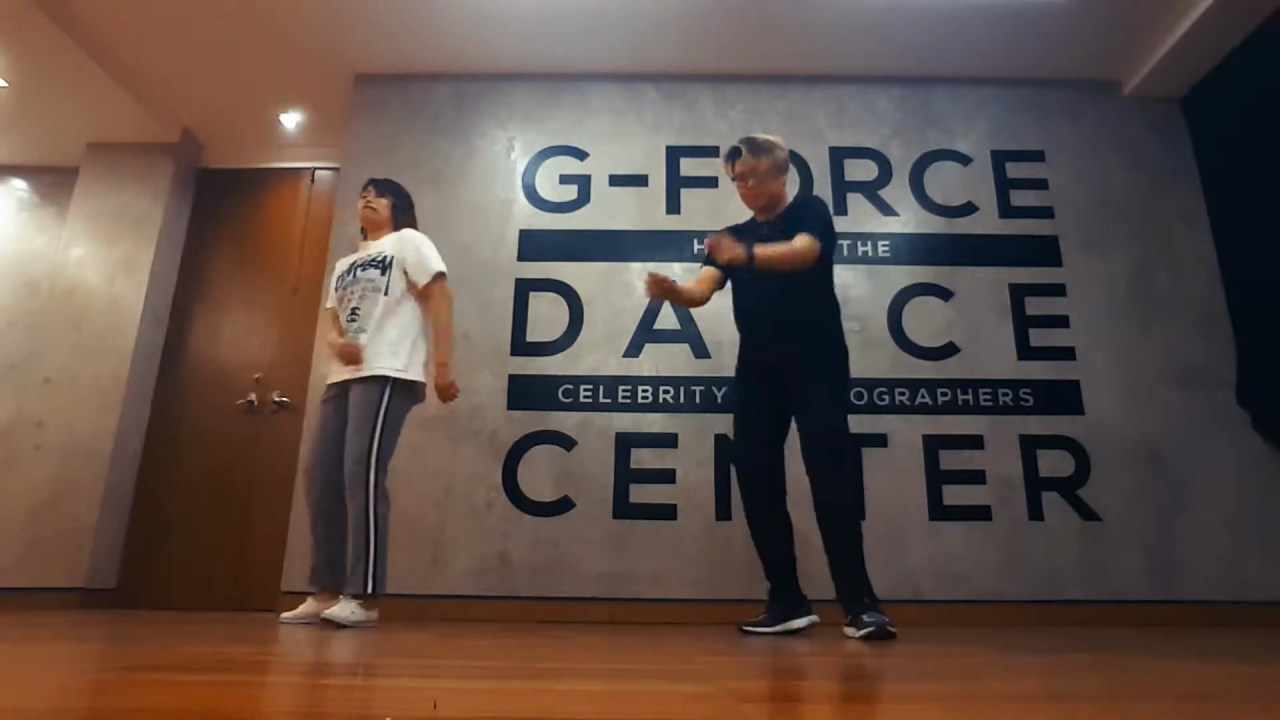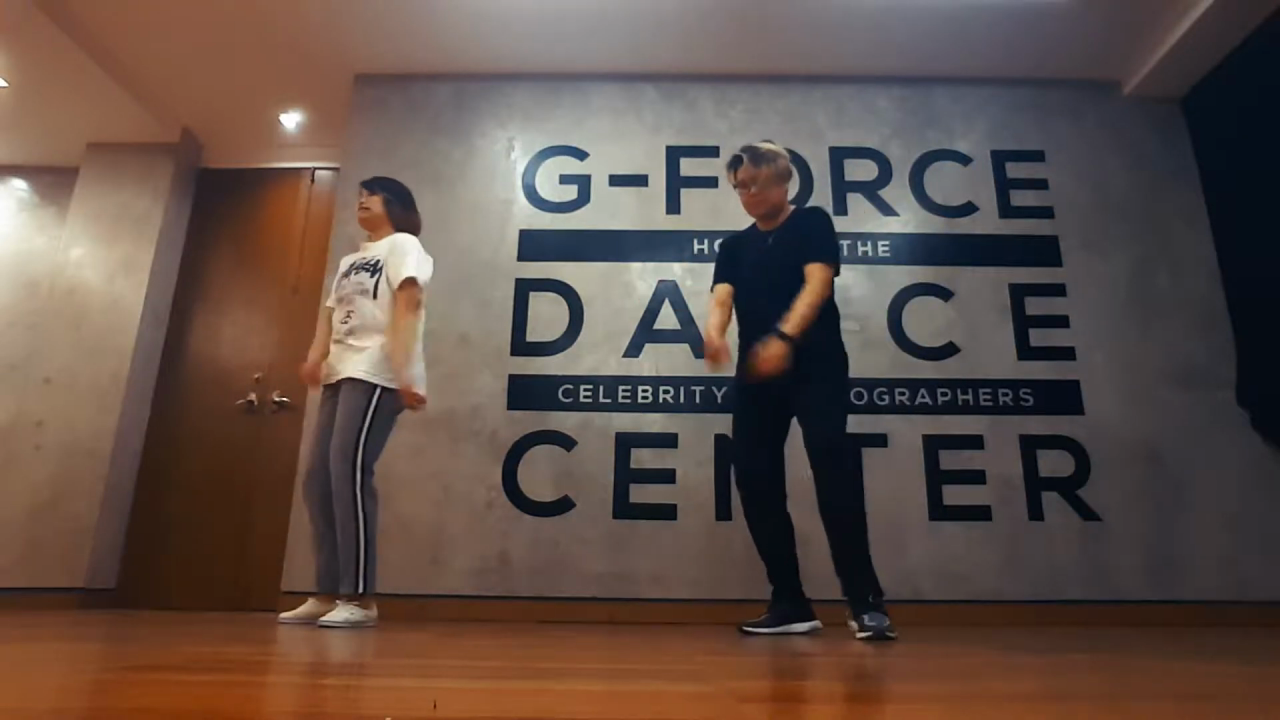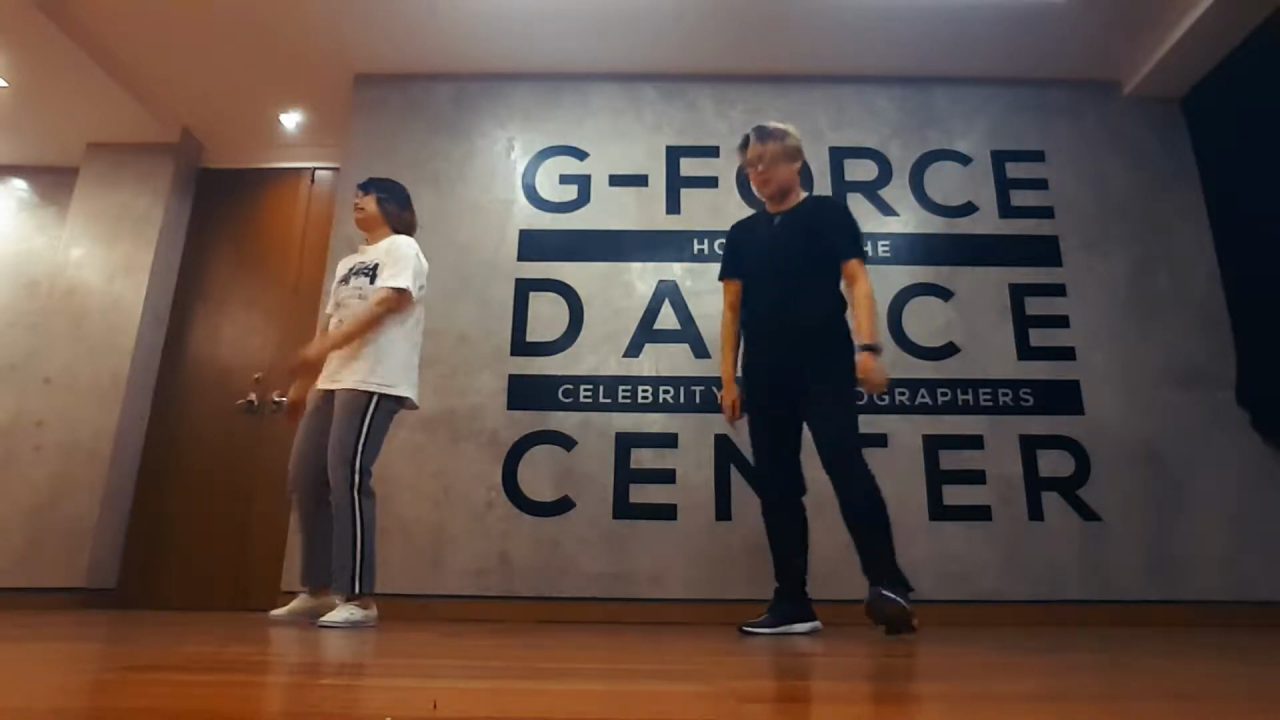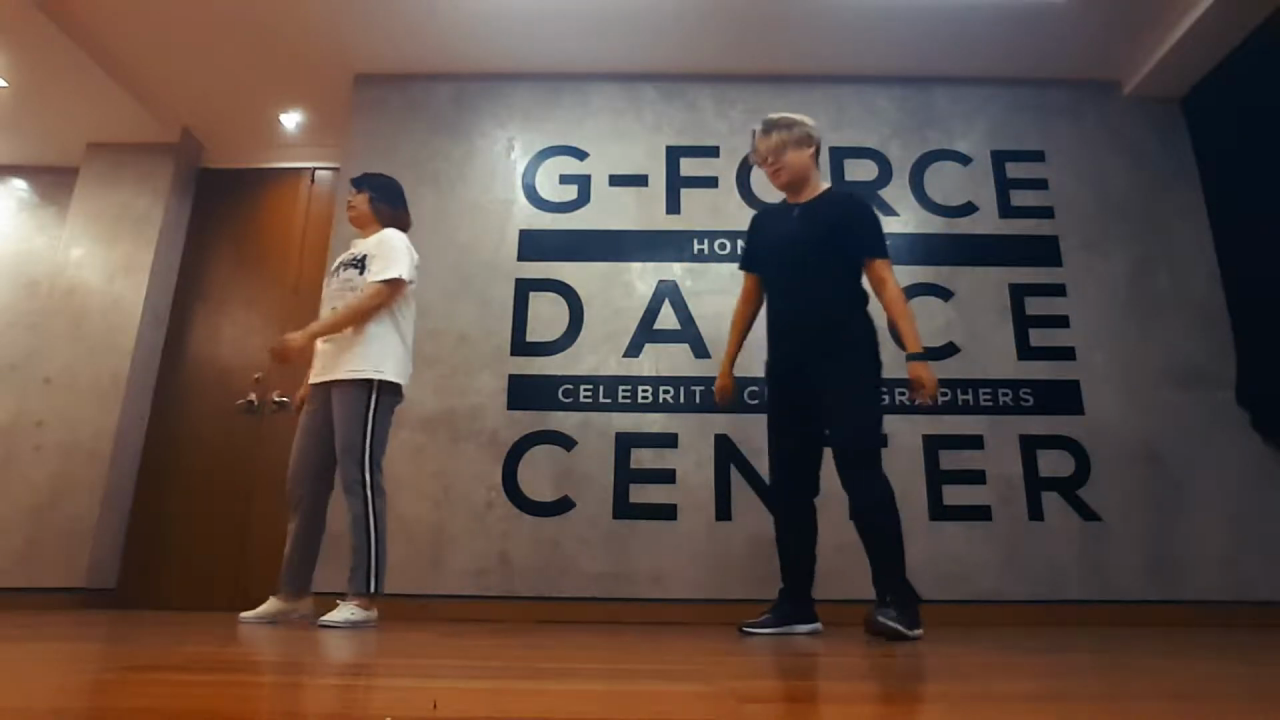
dt=0.2s
person 1, frame 1
left shoulder: (810, 211)
right shoulder: (731, 236)
left elbow: (803, 250)
right elbow: (701, 290)
left wrist: (746, 255)
right wrist: (671, 290)
left hip: (818, 359)
right hip: (757, 367)
left knee: (830, 467)
right knee: (755, 476)
left ankle: (858, 600)
right ankle: (787, 601)
person 1, frame 2
left shoulder: (813, 224)
right shoulder: (735, 246)
left elbow: (817, 285)
right elbow: (721, 304)
left wrist: (783, 337)
right wrist: (713, 336)
left hip: (811, 370)
right hip: (756, 378)
left knee: (834, 468)
right knee: (756, 482)
left ankle: (865, 602)
right ankle: (790, 603)
person 1, frame 3
left shoulder: (827, 213)
right shoulder: (743, 233)
left elbow: (855, 281)
right elbow: (733, 307)
left wrist: (867, 347)
right wrist: (728, 377)
left hip: (825, 362)
right hip: (765, 372)
left knee: (842, 460)
right knee: (776, 483)
left ankle: (888, 584)
right ankle: (793, 603)
person 1, frame 4
left shoulder: (847, 207)
right shoulder: (763, 222)
left elbow: (884, 281)
right elbow: (751, 298)
left wrist: (915, 352)
right wrist: (728, 365)
left hip: (846, 363)
right hip: (787, 370)
left knee: (859, 470)
right knee: (788, 484)
left ankle: (897, 601)
right ankle: (796, 604)
person 2, frame 1
left shoulder: (409, 241)
right shoulder: (344, 265)
left elbow: (438, 298)
right elbow: (330, 320)
left wrist: (443, 364)
right wrist: (336, 342)
left hip: (389, 371)
right hip: (345, 374)
left knee: (362, 472)
right knee: (322, 478)
left ankle: (363, 598)
right ankle: (327, 591)
person 2, frame 2
left shoulder: (404, 244)
right shoulder: (349, 262)
left elbow: (406, 303)
right elbow: (329, 321)
left wrist: (404, 370)
right wrist: (313, 359)
left hip: (377, 377)
right hip: (342, 377)
left knee: (350, 474)
right knee: (319, 480)
left ankle: (360, 598)
right ankle: (329, 593)
person 2, frame 3
left shoulder: (401, 247)
right shoulder: (347, 264)
left elbow: (384, 307)
left wrist: (322, 345)
right wrist: (303, 382)
left hip: (375, 381)
right hip: (334, 380)
left knee: (347, 478)
right knee: (305, 478)
left ankle: (360, 598)
right ankle: (319, 589)
person 2, frame 4
left shoulder: (392, 241)
right shoulder: (346, 257)
left elbow: (377, 297)
left wrist: (305, 335)
right wrist: (308, 383)
left hip: (369, 375)
right hip: (330, 374)
left knee: (359, 477)
right knee: (305, 481)
left ankle: (362, 598)
right ankle: (293, 593)
